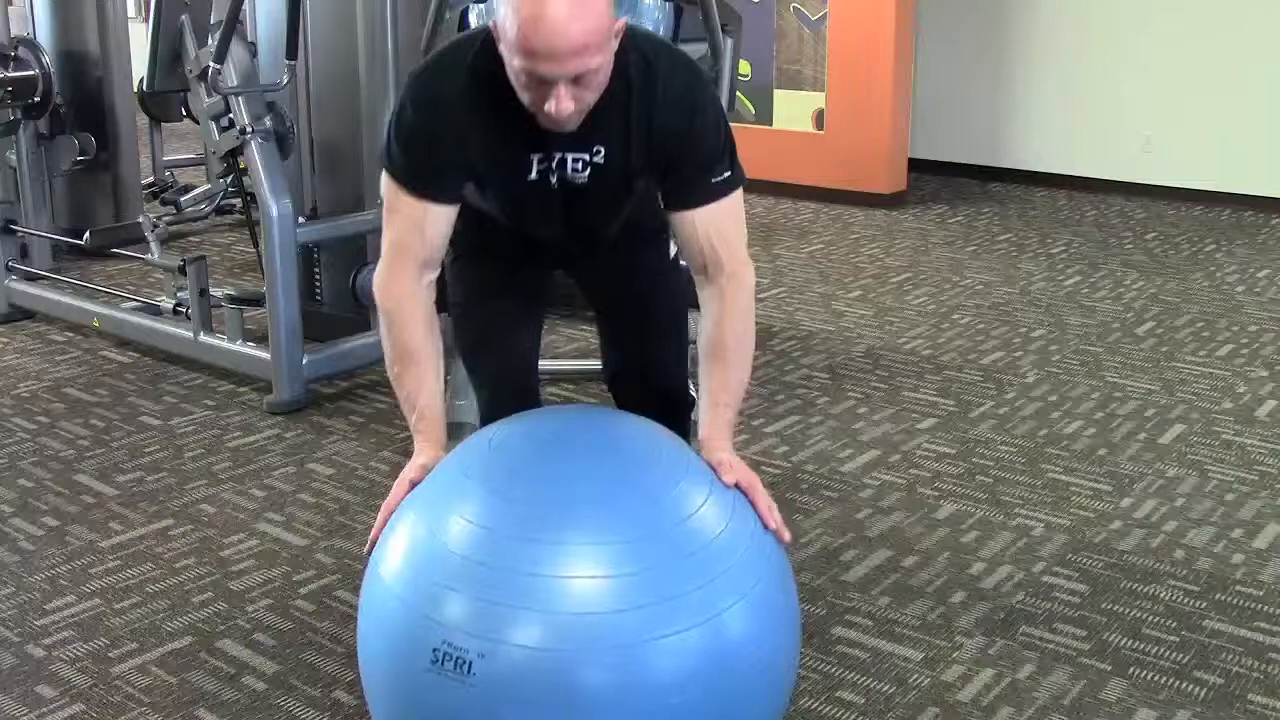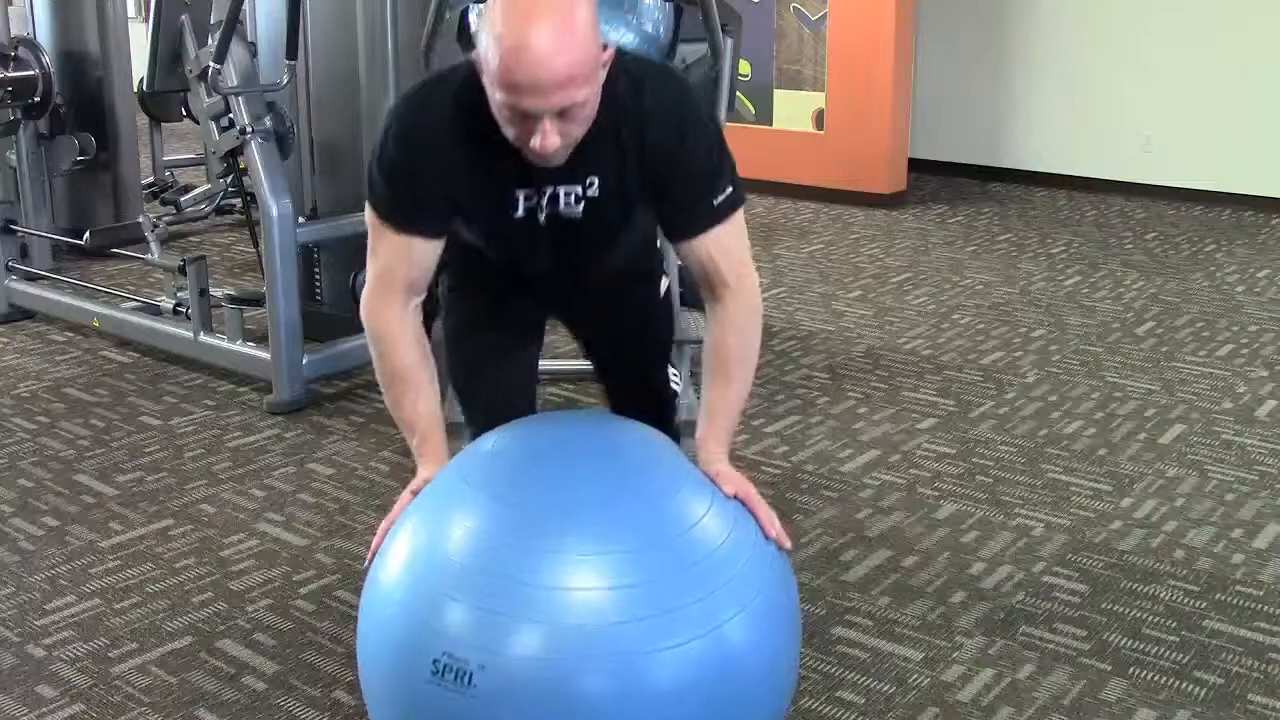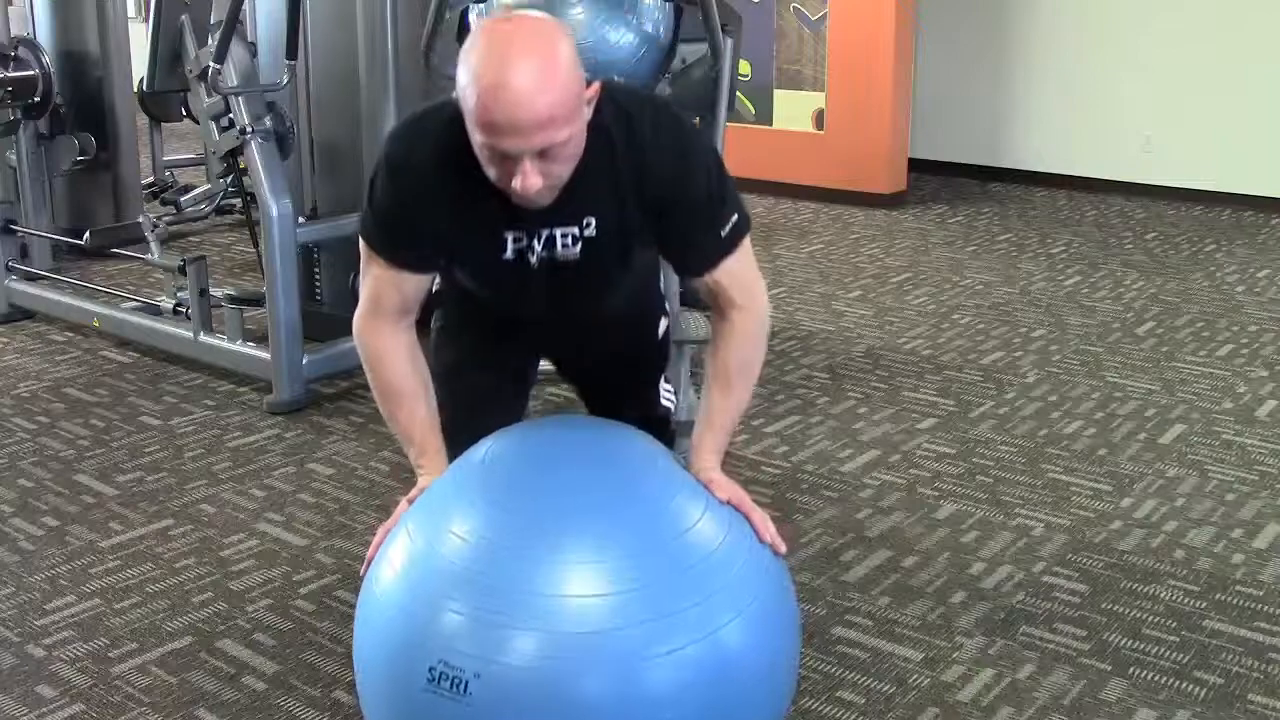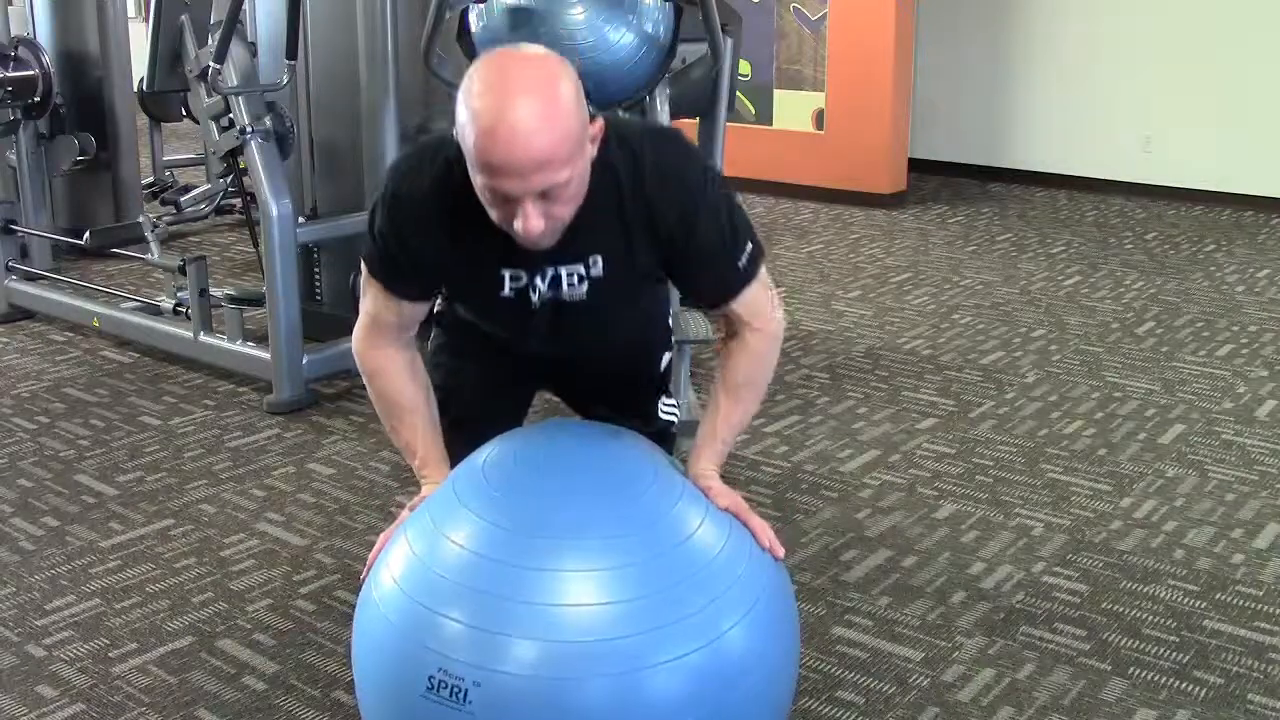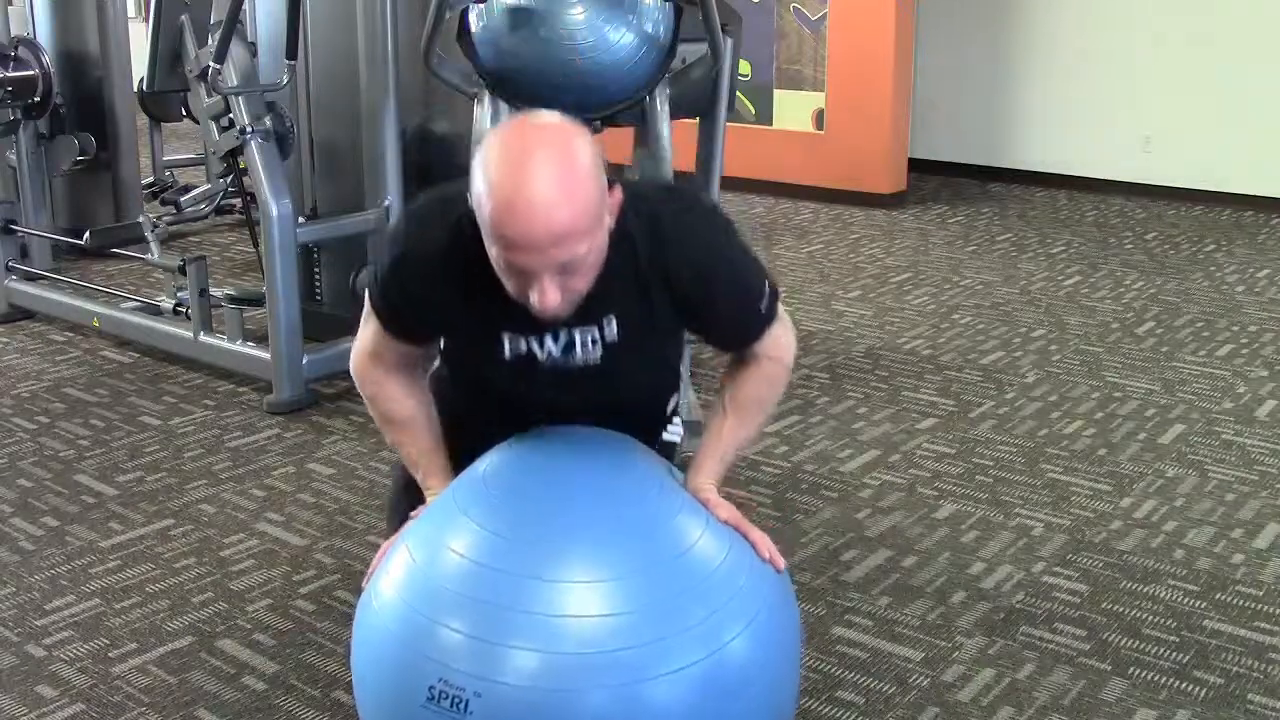
dt=0.2s
person 1, frame 1
left shoulder: (671, 85)
right shoulder: (444, 89)
left elbow: (722, 269)
right elbow: (407, 268)
left wrist: (718, 441)
right wrist: (429, 444)
left hip: (625, 227)
right hip: (496, 234)
left knee: (658, 396)
right knee: (509, 410)
person 1, frame 2
left shoulder: (663, 109)
right shoulder: (428, 123)
left elbow: (730, 284)
right elbow: (392, 296)
left wrist: (713, 454)
right wrist: (431, 461)
left hip: (618, 266)
right hip: (489, 273)
left knee: (649, 426)
person 1, frame 3
left shoulder: (660, 142)
right shoulder: (418, 160)
left elbow: (740, 303)
right elbow: (384, 319)
left wrist: (706, 463)
right wrist: (432, 473)
left hip: (617, 306)
right hip: (483, 312)
person 1, frame 4
left shoulder: (669, 176)
right shoulder: (420, 191)
left elbow: (756, 322)
right elbow: (383, 336)
left wrist: (705, 469)
right wrist: (435, 481)
left hip: (623, 343)
right hip: (483, 339)
person 1, frame 5
left shoulder: (682, 236)
right shoulder: (430, 243)
left elbow: (769, 351)
right elbow: (381, 363)
left wrist: (703, 483)
right wrist: (439, 494)
